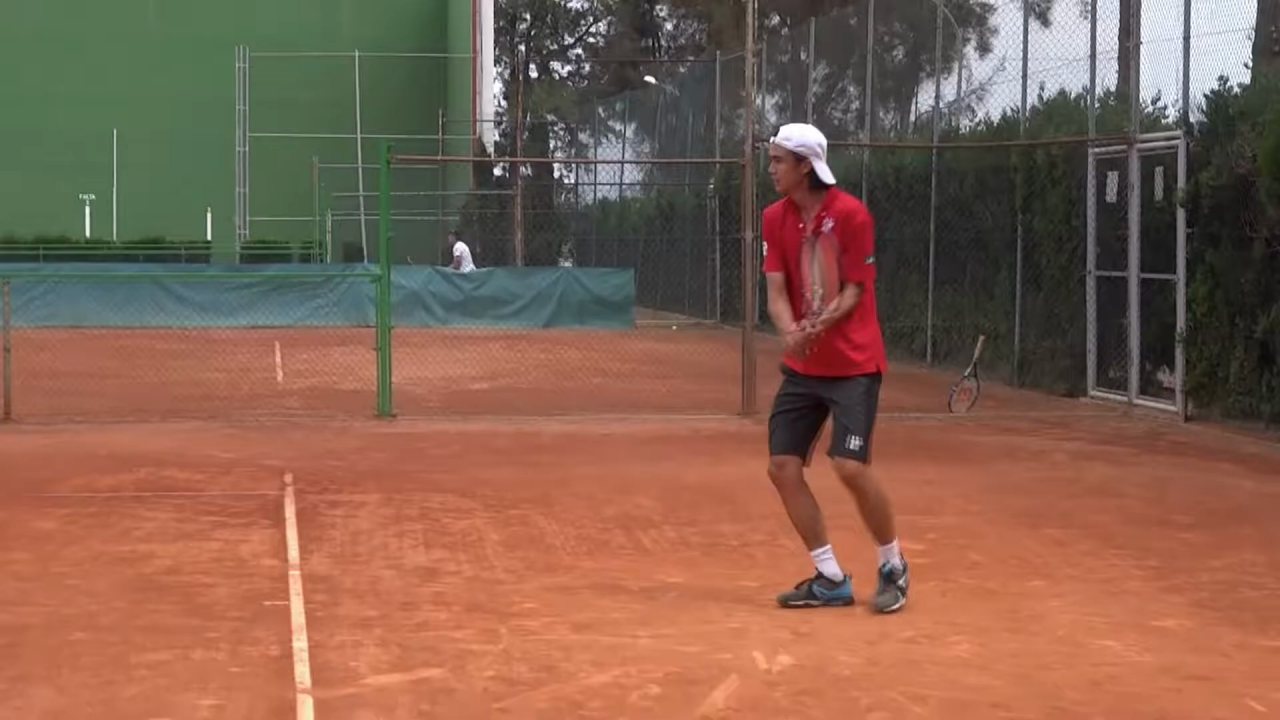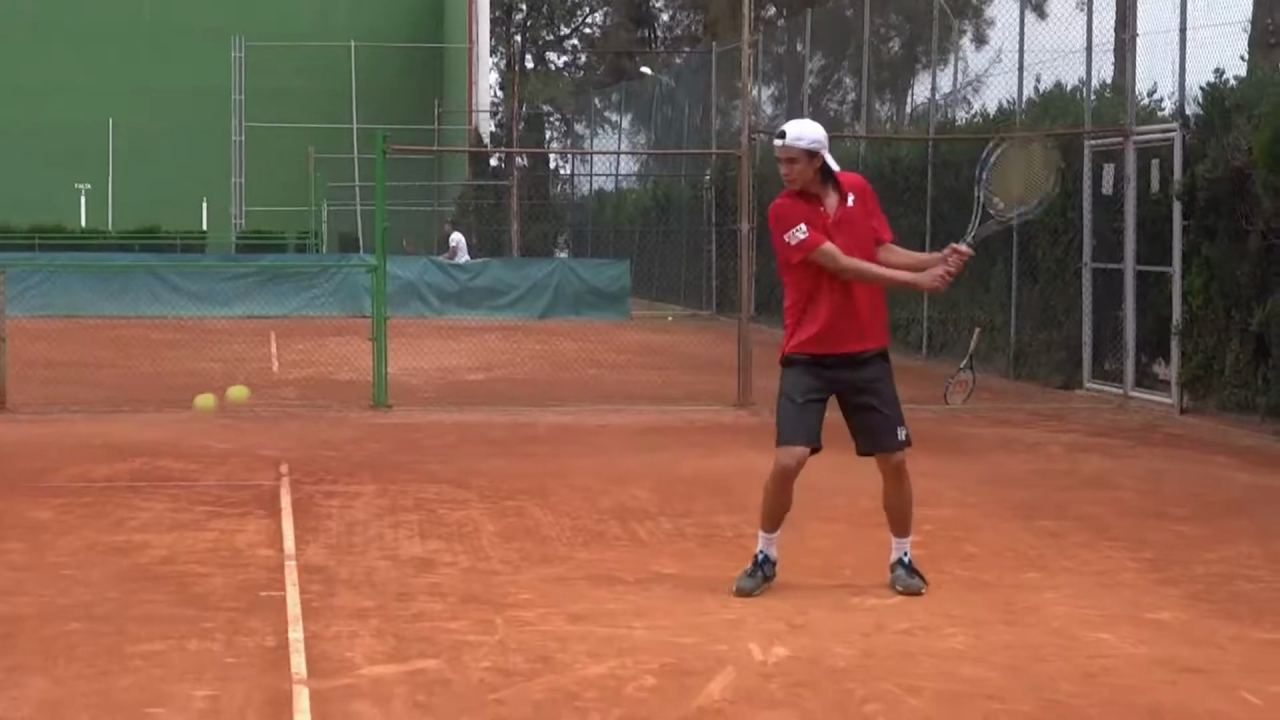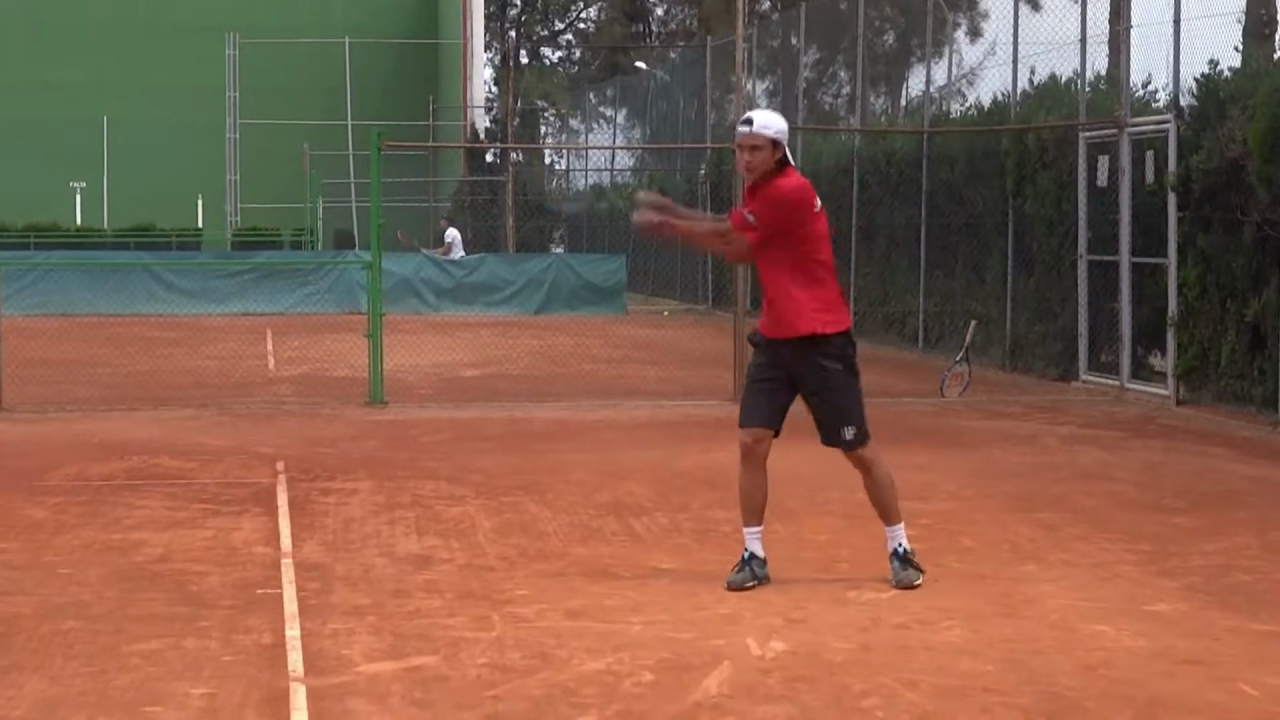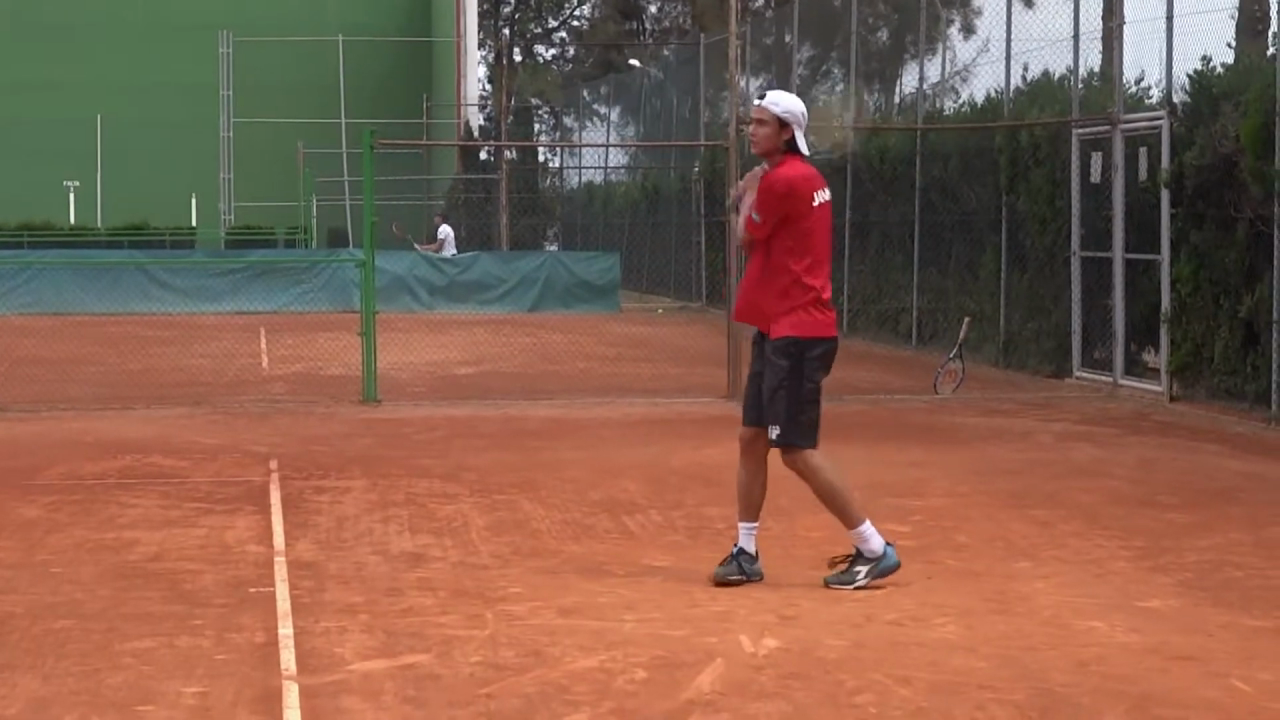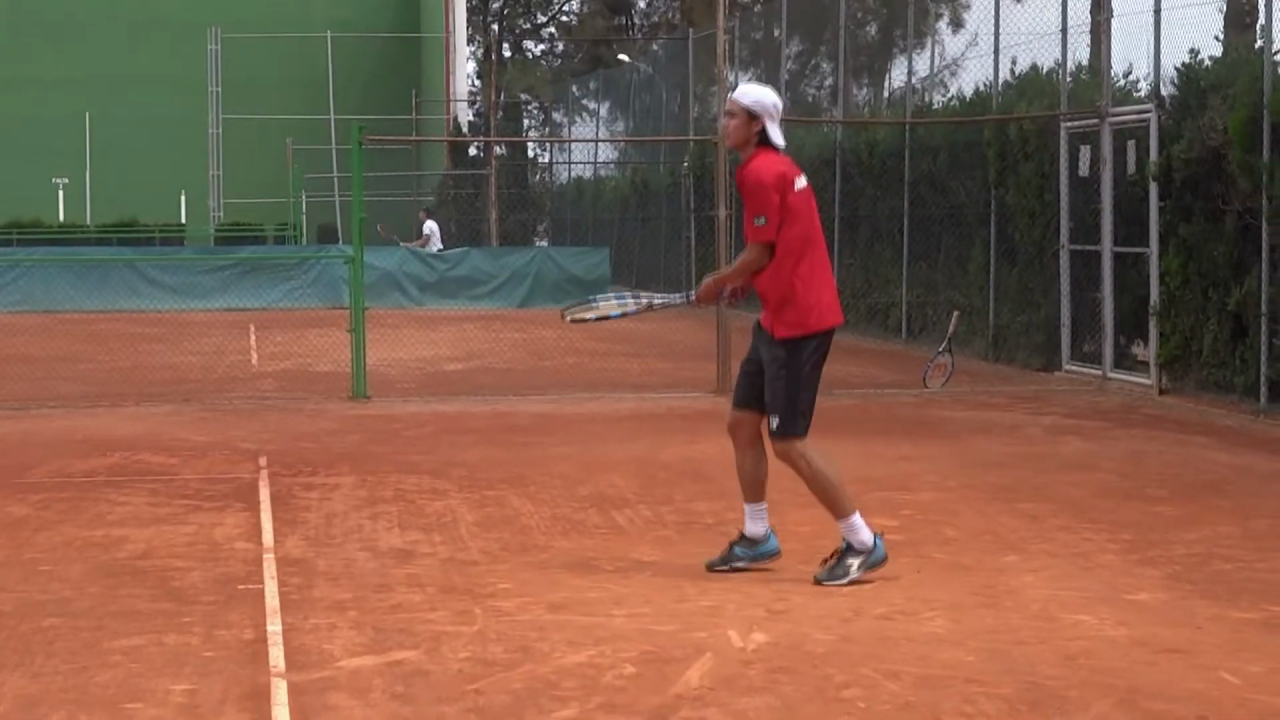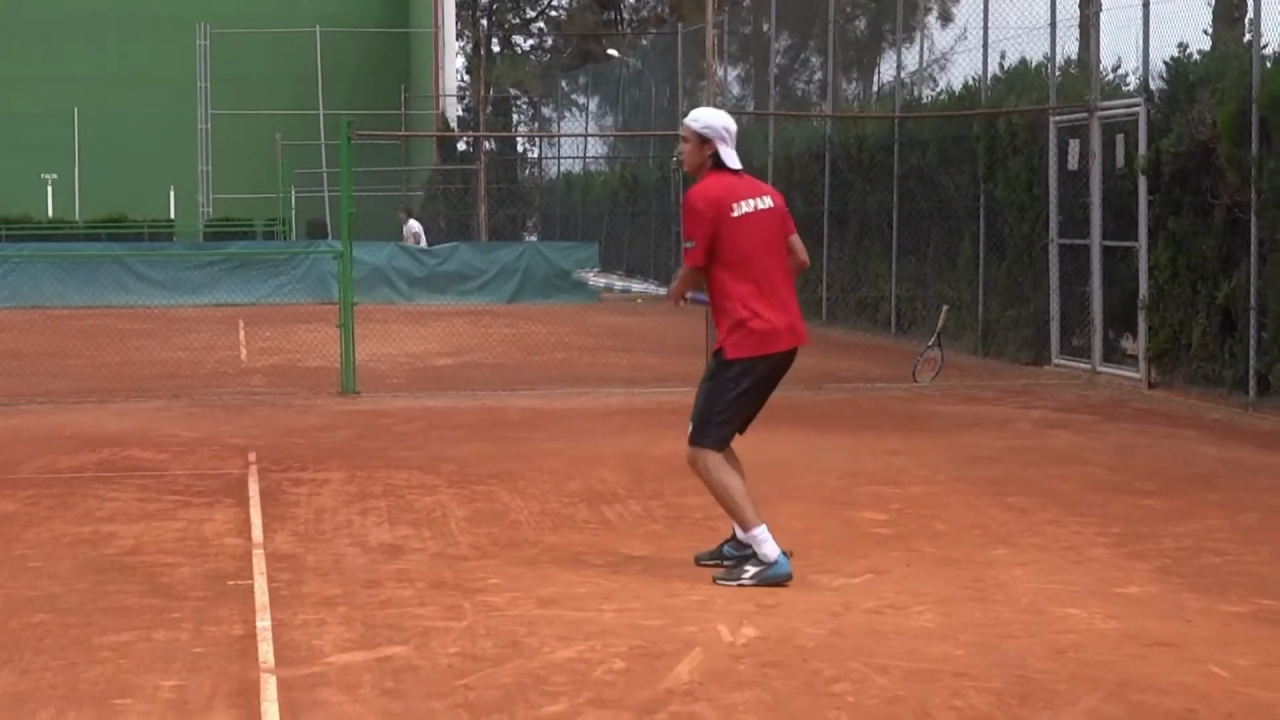
dt=0.4s
person 1, frame 1
left shoulder: (850, 214)
right shoulder: (774, 218)
left elbow: (852, 293)
right elbow: (776, 293)
left wrist: (819, 324)
right wrist: (790, 332)
left hip: (854, 365)
right hip: (802, 367)
left knee: (851, 468)
right knee: (782, 468)
left ankle: (892, 568)
right ankle: (831, 576)
person 1, frame 2
left shoulder: (857, 188)
right shoulder: (784, 210)
left elbow: (884, 251)
right elbow: (839, 266)
left wrist: (936, 260)
right wrist: (913, 277)
left hip: (866, 351)
right hip: (807, 355)
left knee: (894, 460)
right knee: (788, 461)
left ankle: (901, 558)
right ankle: (764, 557)
person 1, frame 3
left shoulder: (791, 190)
right shoulder: (760, 189)
left elbow: (728, 236)
right elbow: (738, 247)
left wrist: (669, 224)
right wrist: (670, 220)
left hip: (823, 337)
right hip: (776, 338)
left knee: (859, 450)
right knee: (752, 444)
left ankle: (899, 548)
right ankle: (753, 555)
person 1, frame 4
left shoulder: (784, 179)
right shoulder: (800, 176)
left elbow: (746, 238)
left wrist: (746, 194)
right wrist: (755, 189)
left hip: (797, 333)
right hip: (779, 332)
left knee: (797, 453)
right knee: (752, 442)
left ankle: (875, 550)
right ankle: (746, 553)
person 1, frame 5
left shoulder: (763, 172)
right shoulder: (777, 167)
left elbow: (759, 254)
left wrist: (715, 283)
right wrist: (737, 279)
left hip: (797, 322)
right hip: (782, 319)
left knee: (787, 443)
right knee: (740, 421)
left ankle: (862, 543)
right ankle: (757, 537)
person 1, frame 6
left shoulder: (700, 197)
right shoulder: (765, 192)
left elbow: (692, 274)
right elbow: (800, 260)
left wrist: (677, 291)
left hip: (746, 343)
right hip: (783, 338)
left knee: (703, 453)
right knee: (714, 435)
left ankle: (769, 557)
right ankle: (745, 538)
